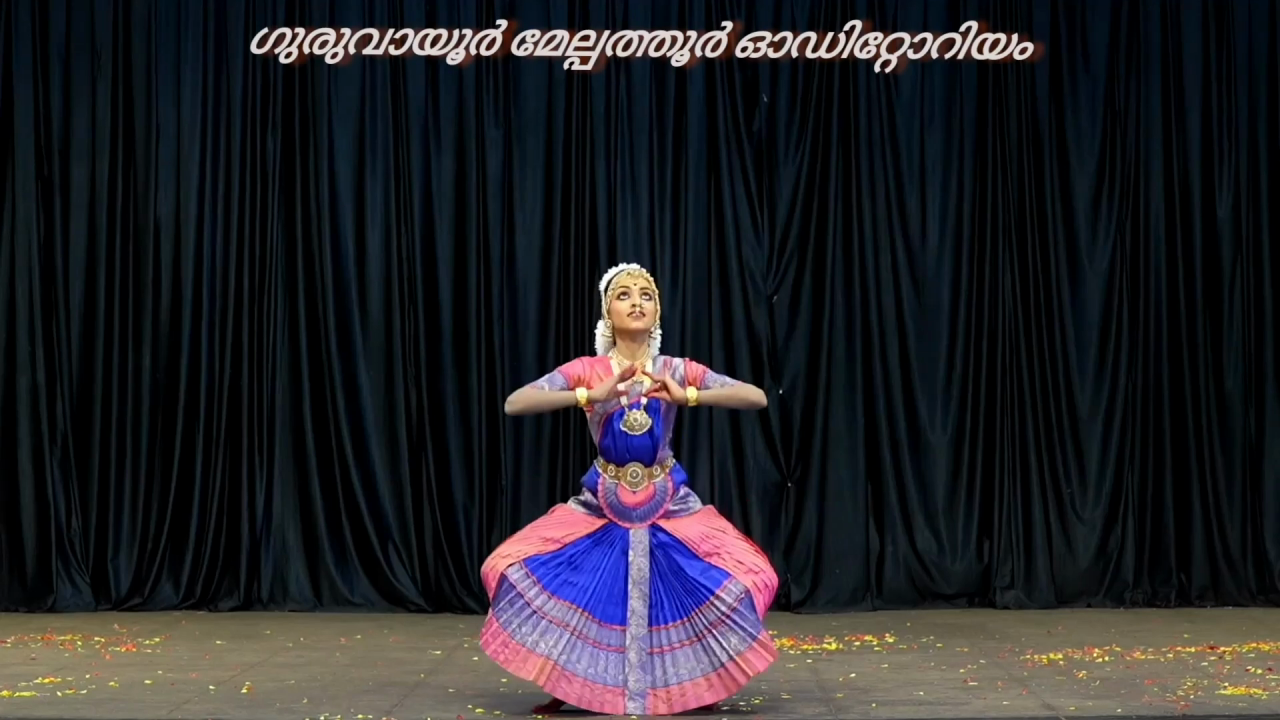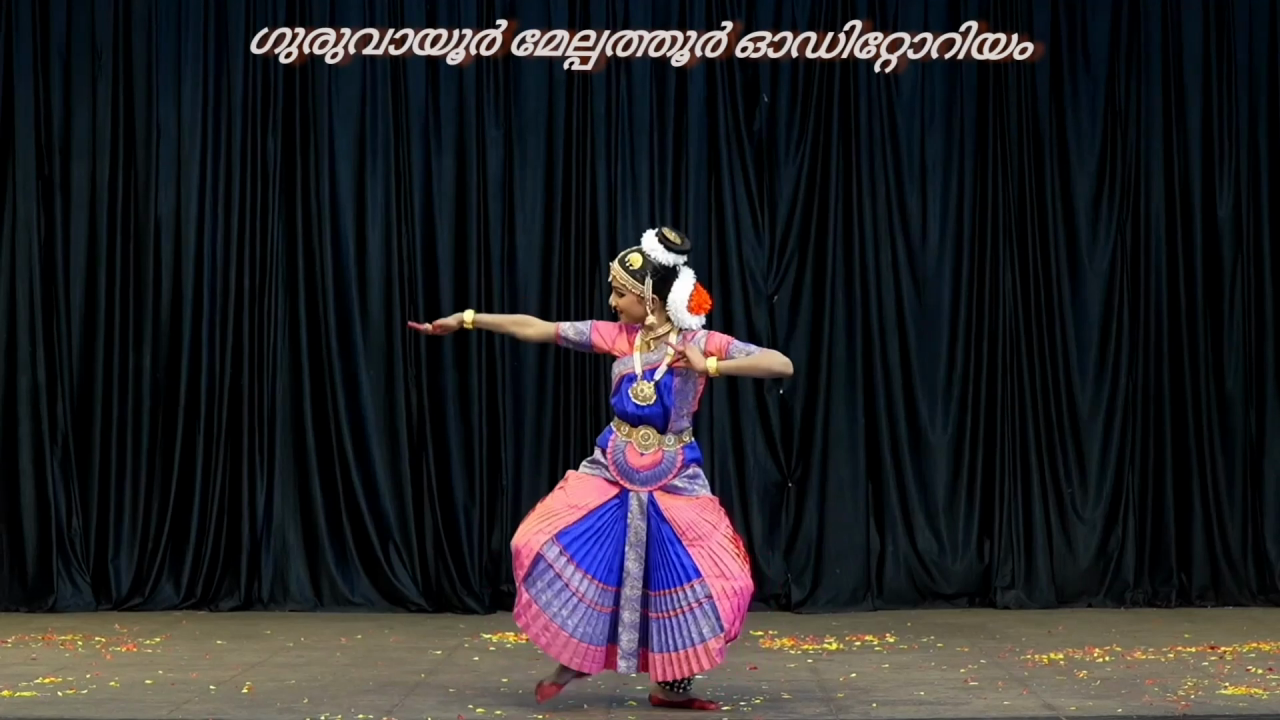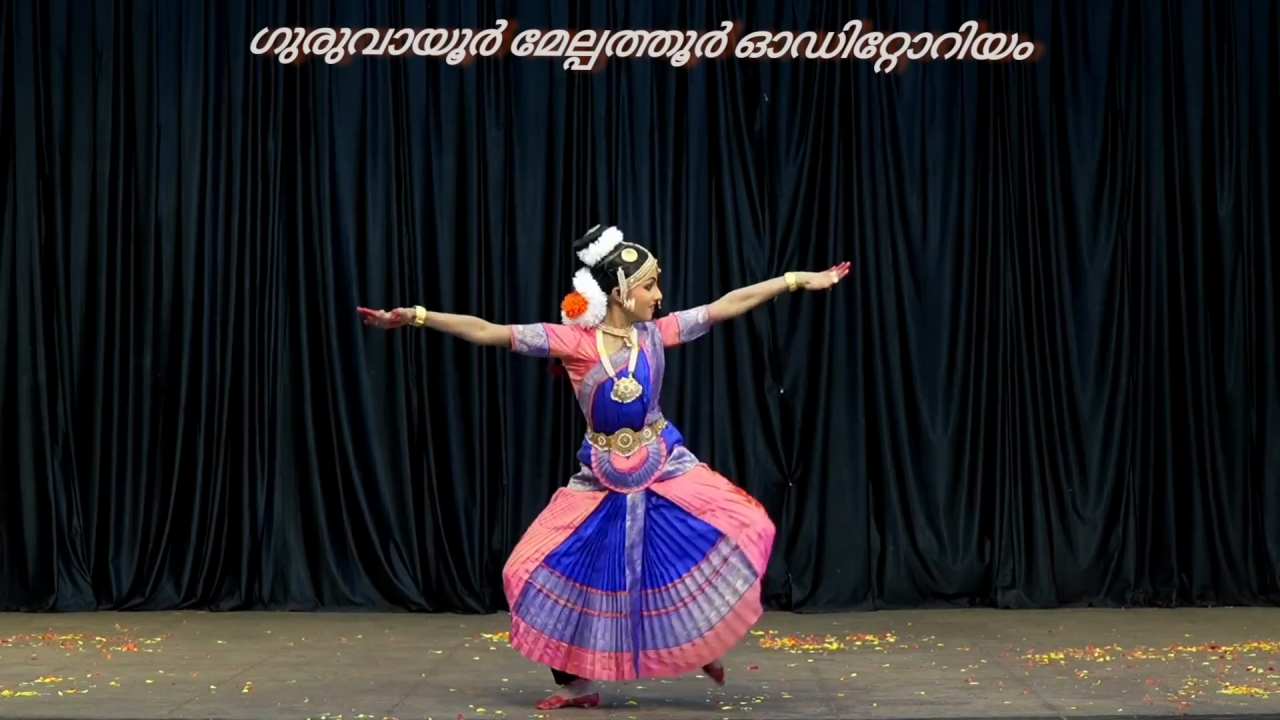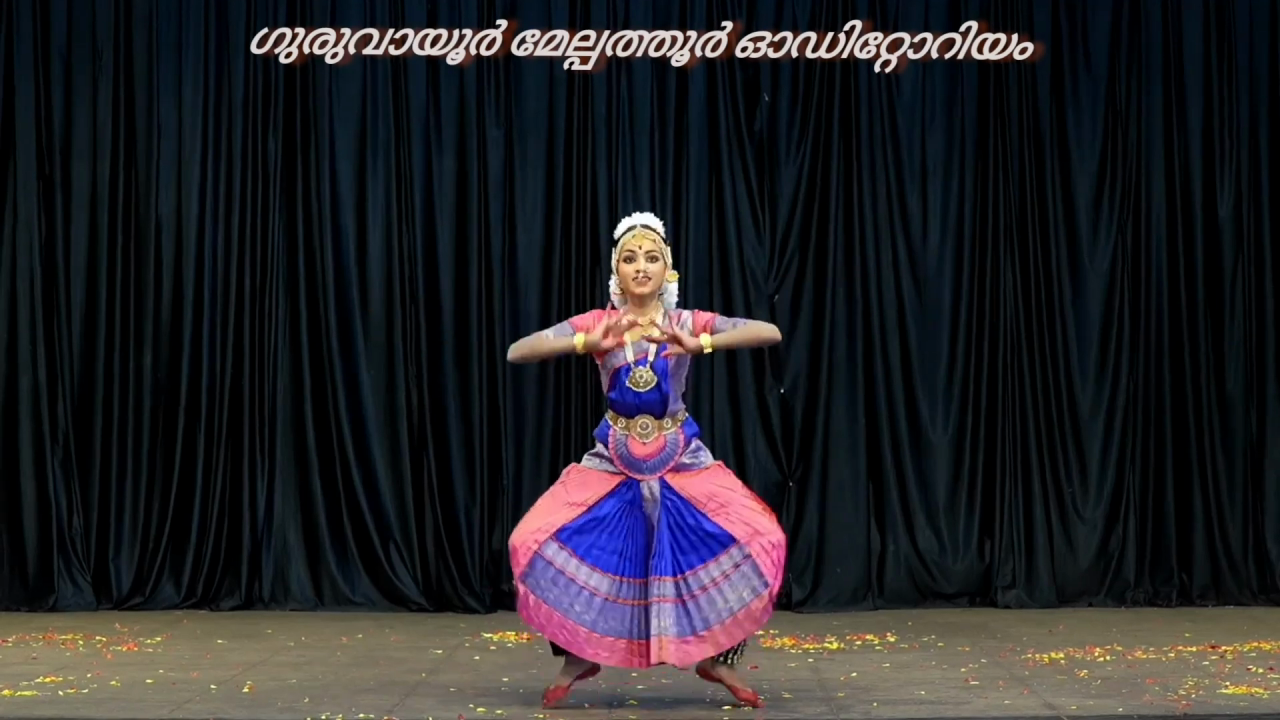
dt=0.4s
person 1, frame 1
left shoulder: (676, 370)
right shoulder: (587, 371)
left elbow: (757, 397)
right elbow: (515, 403)
left wrist: (686, 395)
right wrist: (591, 396)
left hip: (670, 507)
right hip: (600, 509)
left knee: (745, 580)
right knee: (514, 573)
person 1, frame 2
left shoulder: (704, 343)
right shoulder: (616, 336)
left elbow: (783, 366)
right elbow: (537, 329)
left wrist: (708, 366)
right wrist: (466, 319)
left hip: (675, 480)
right hip: (609, 474)
left knee: (716, 581)
right knee: (543, 548)
left ankle: (672, 685)
right ankle: (573, 664)
person 1, frame 3
left shoulder: (657, 333)
right shoulder: (570, 340)
left elbow: (728, 305)
right elbow: (487, 332)
left wrist: (799, 279)
right wrist: (418, 316)
left hip: (667, 470)
right hip: (601, 479)
left knee: (740, 534)
right knee: (540, 572)
left ankle: (699, 646)
right ankle: (578, 683)
person 1, frame 4
left shoulder: (687, 323)
right shoulder: (596, 325)
left elbow: (771, 334)
right elbow: (516, 353)
left wrist: (696, 345)
right wrist: (586, 341)
left hip: (680, 462)
right hip: (612, 464)
left knee: (750, 543)
right knee: (543, 545)
left ankle: (715, 659)
right ankle: (578, 659)
